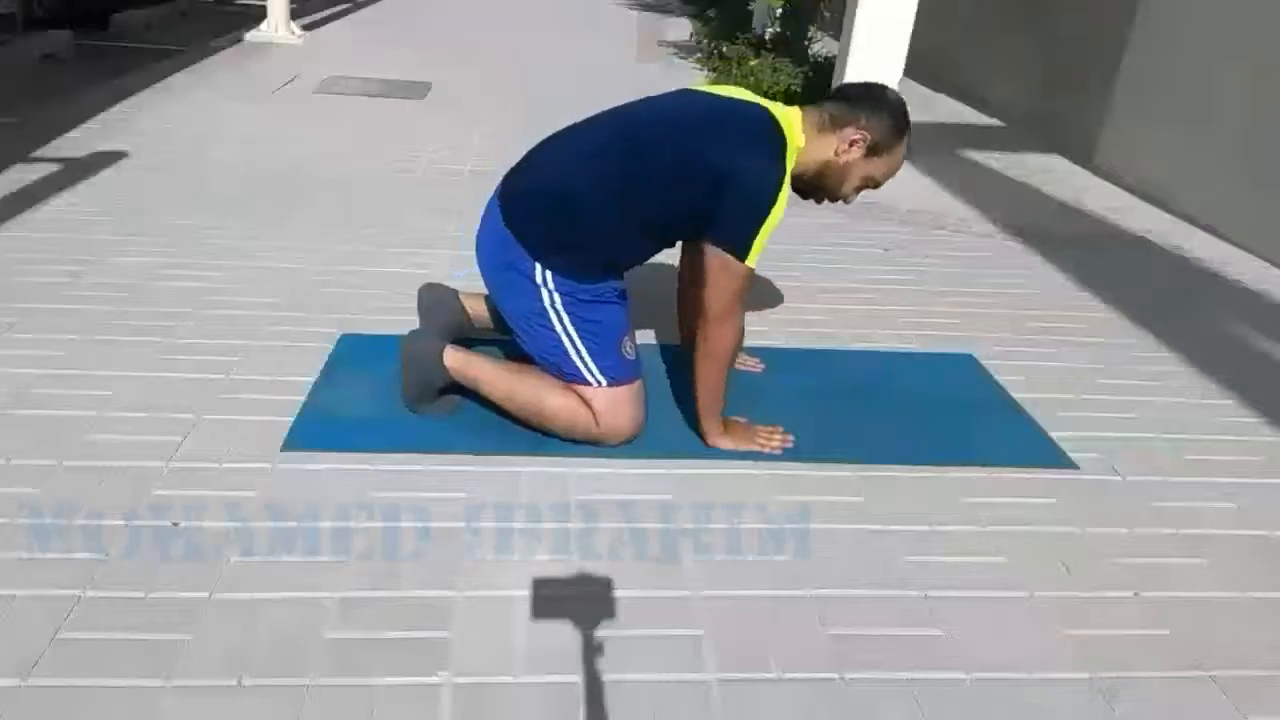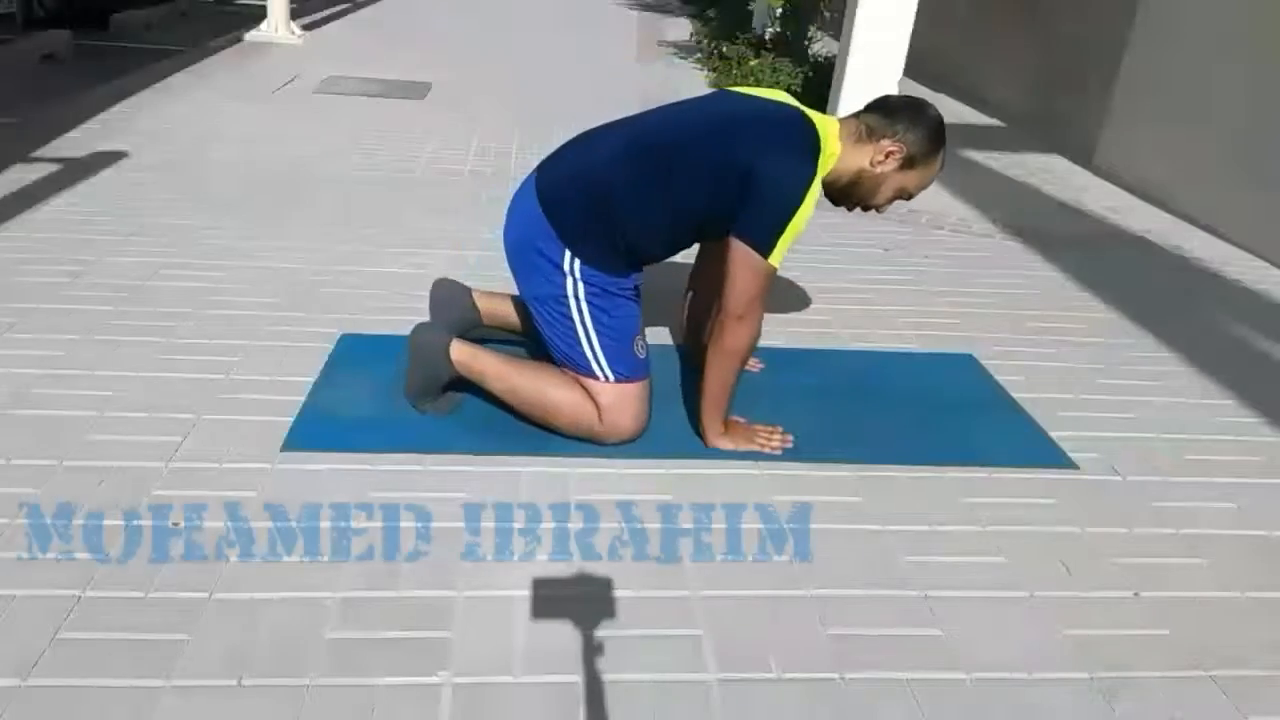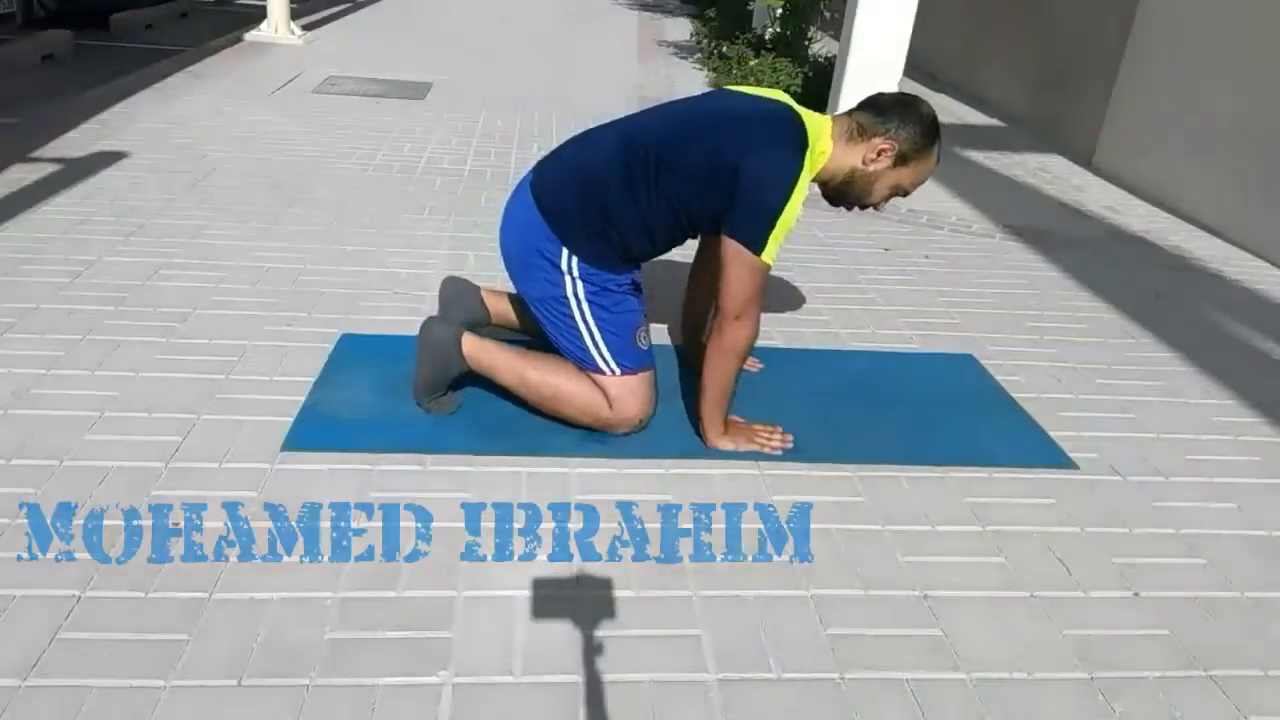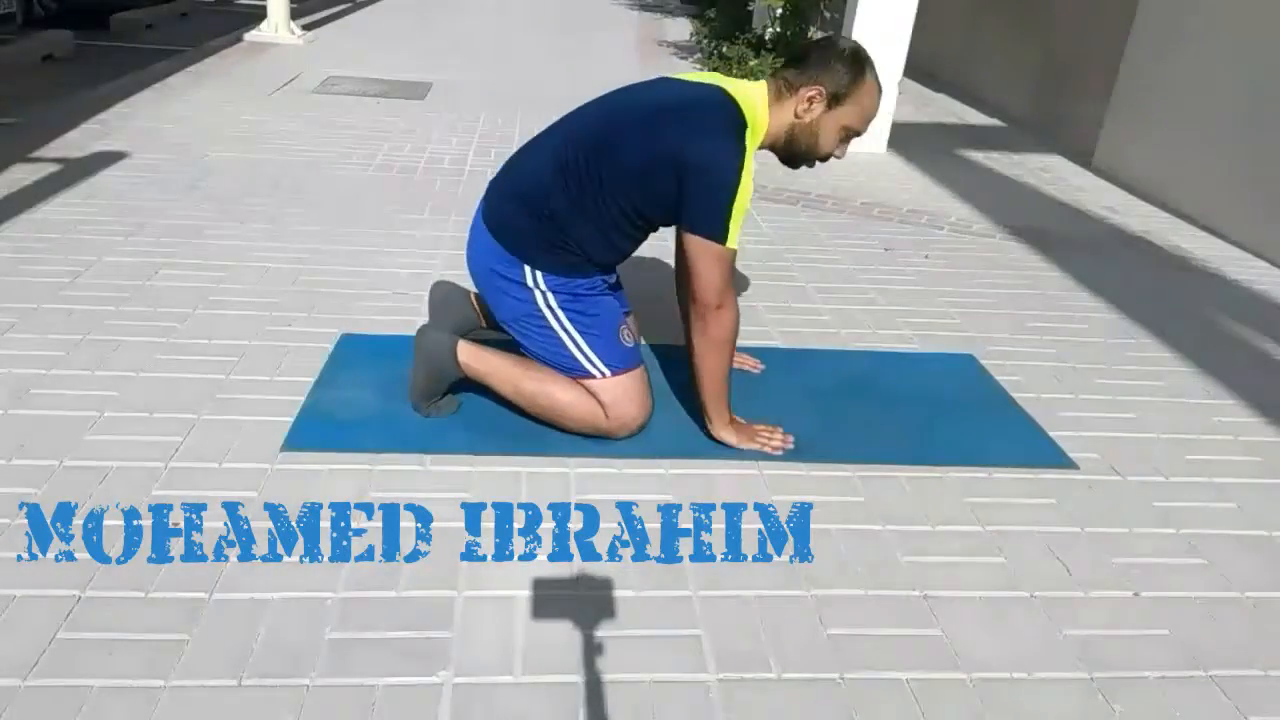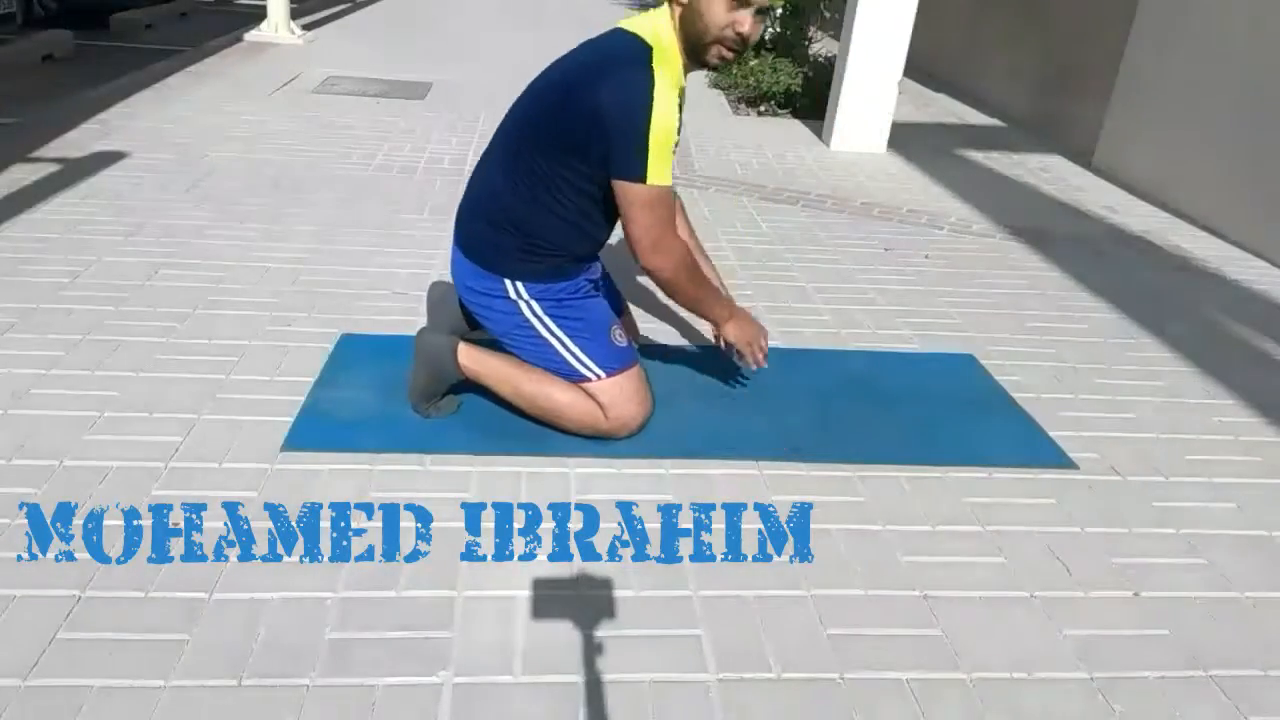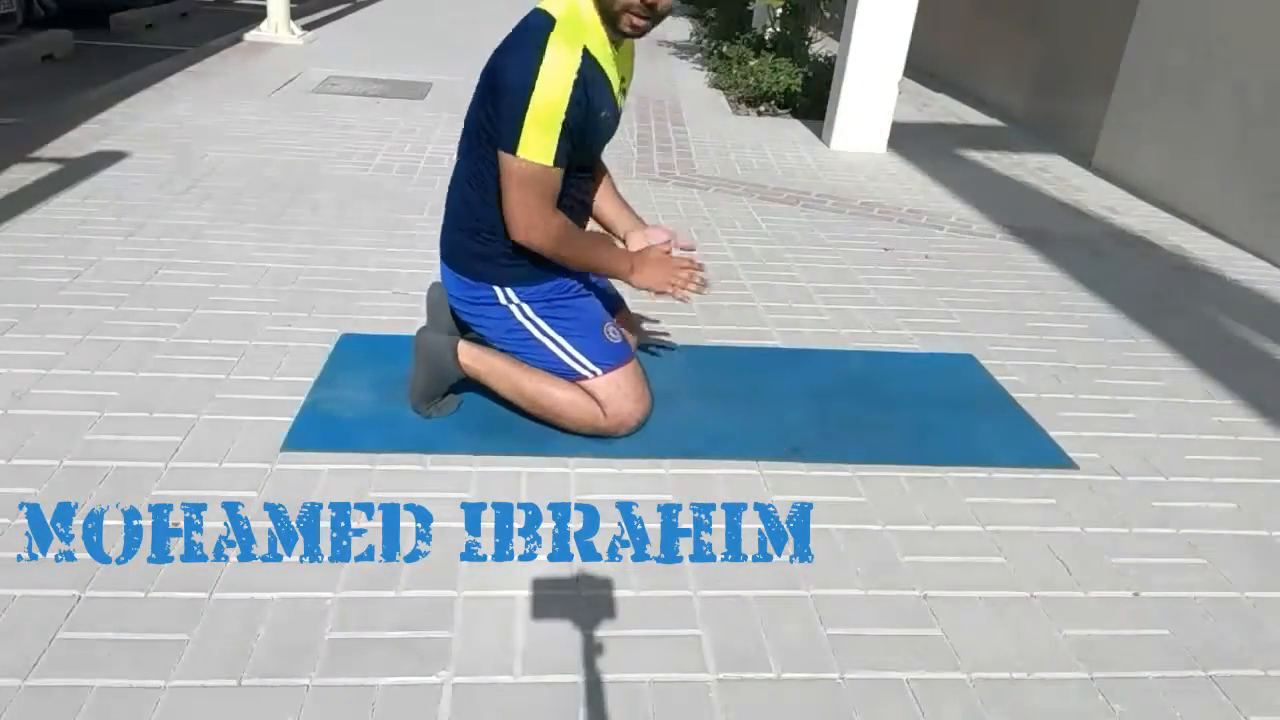
dt=0.3s
person 1, frame 1
left shoulder: (753, 122)
right shoulder: (760, 173)
left elbow: (697, 252)
right elbow: (720, 314)
left wrist: (698, 347)
right wrist: (714, 426)
left hip: (527, 215)
right hip: (540, 250)
left knee: (600, 339)
right knee: (615, 418)
left ankle: (458, 310)
right ankle: (448, 359)
person 1, frame 2
left shoulder: (787, 128)
right shoulder: (790, 172)
left elbow: (716, 244)
right elbow: (739, 313)
left wrist: (697, 343)
right wrist: (715, 427)
left hip: (554, 205)
right hip: (567, 238)
right knee: (619, 416)
left ankle: (468, 305)
right ankle: (452, 353)
person 1, frame 3
left shoulder: (779, 123)
right shoulder: (778, 169)
left elbow: (714, 249)
right elbow: (736, 313)
left wrist: (694, 344)
right wrist: (715, 427)
left hip: (550, 211)
right hip: (560, 241)
left knee: (594, 330)
right knee: (626, 406)
left ankle: (477, 304)
right ankle: (464, 348)
person 1, frame 4
left shoulder: (720, 105)
right shoulder: (720, 149)
left elbow: (692, 247)
right elbow: (713, 302)
left wrist: (704, 347)
right wrist: (720, 421)
left hip: (524, 226)
right hip: (527, 257)
left knee: (622, 344)
right knee: (624, 409)
left ankle: (476, 308)
right ankle: (458, 353)
person 1, frame 5
left shoulder: (653, 53)
right shoulder: (641, 79)
left elbow: (658, 196)
right elbow: (656, 252)
left wrist: (708, 286)
right wrist: (725, 315)
left hip: (545, 247)
right hip: (512, 269)
left knee: (622, 341)
right knee: (625, 410)
left ankle: (476, 311)
right ankle: (461, 357)
person 1, frame 6
left shoulder: (614, 38)
right shoulder: (554, 56)
right elbow: (531, 224)
left wrist: (634, 233)
right wrist: (632, 266)
left hip: (536, 256)
right hip: (498, 273)
left knee: (625, 337)
right knee: (624, 407)
left ankle: (467, 314)
right ankle: (460, 354)
